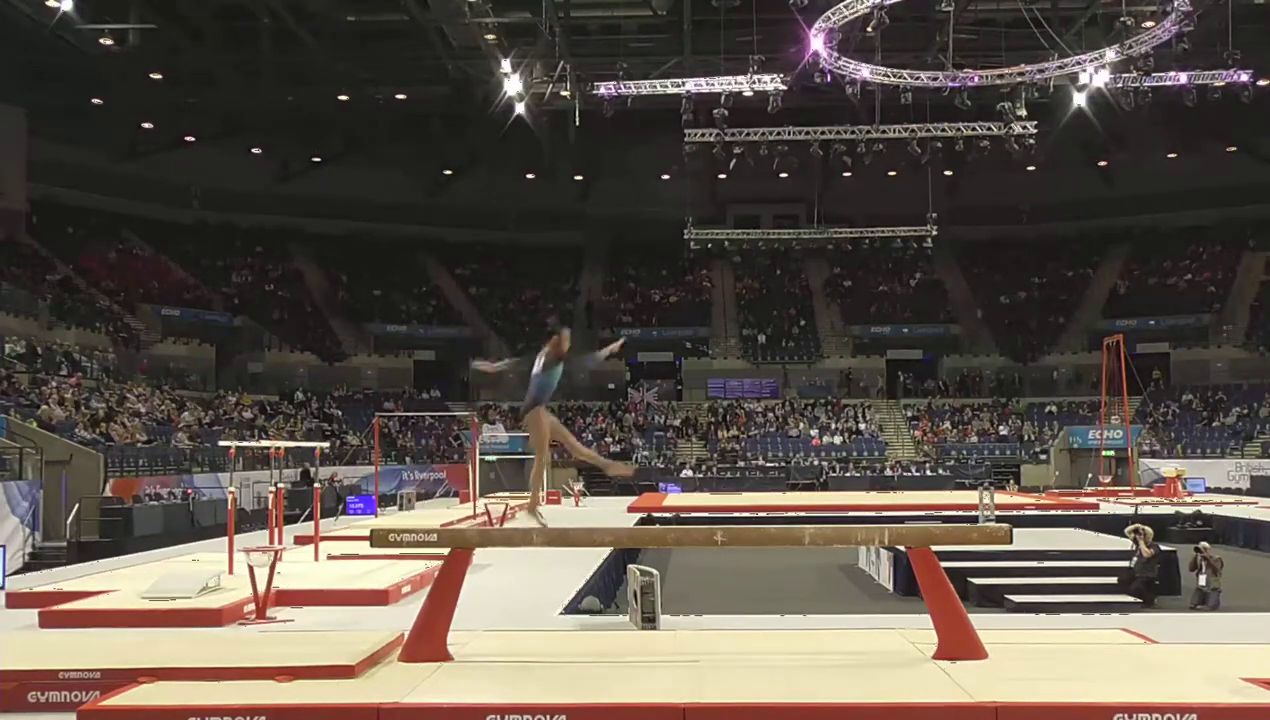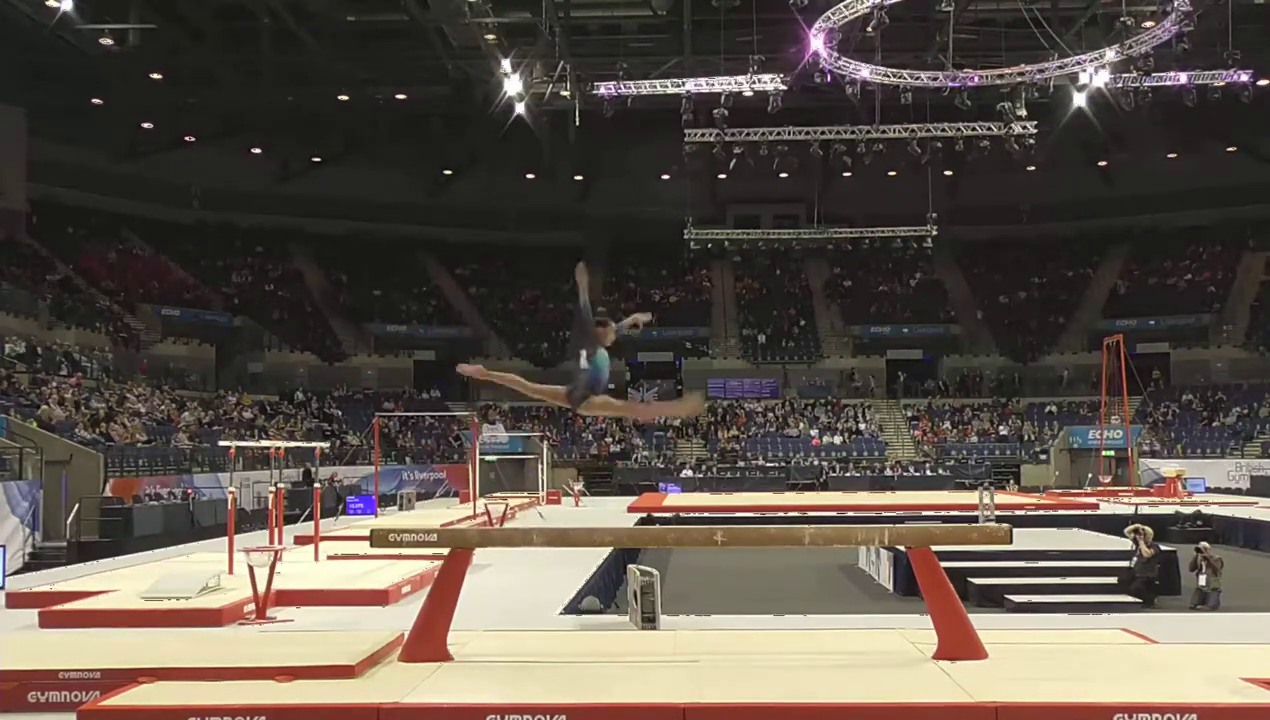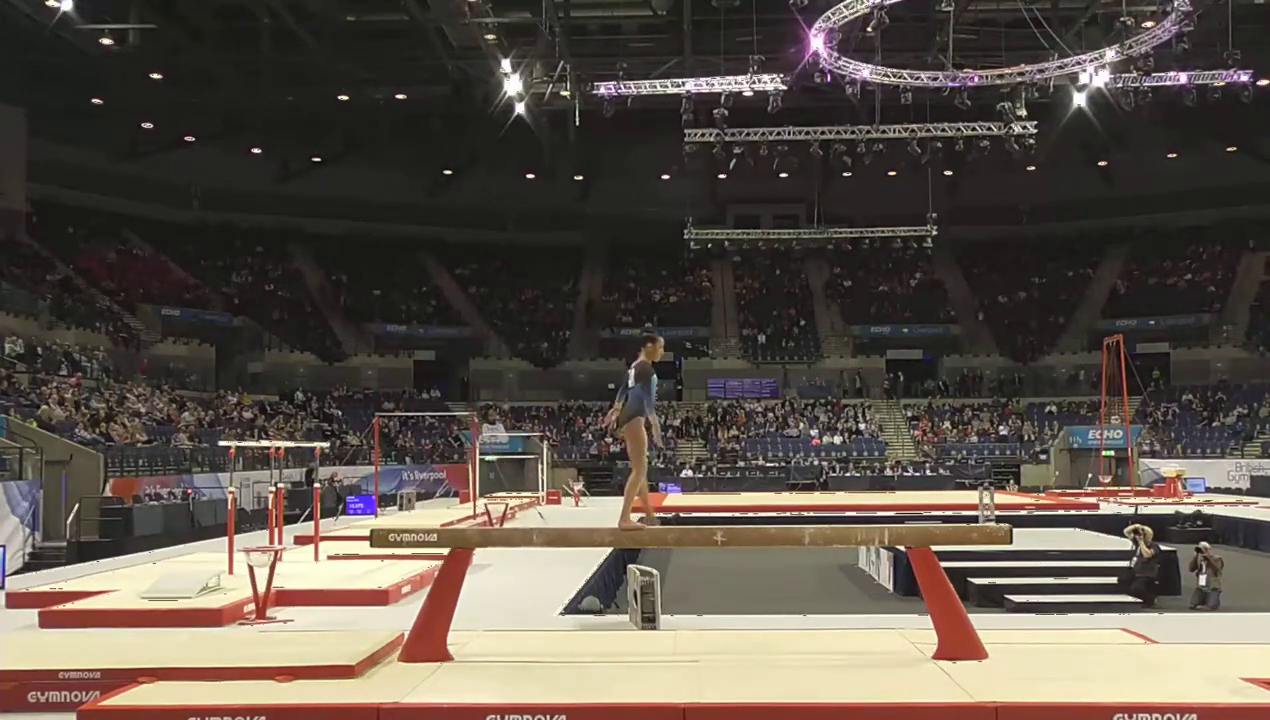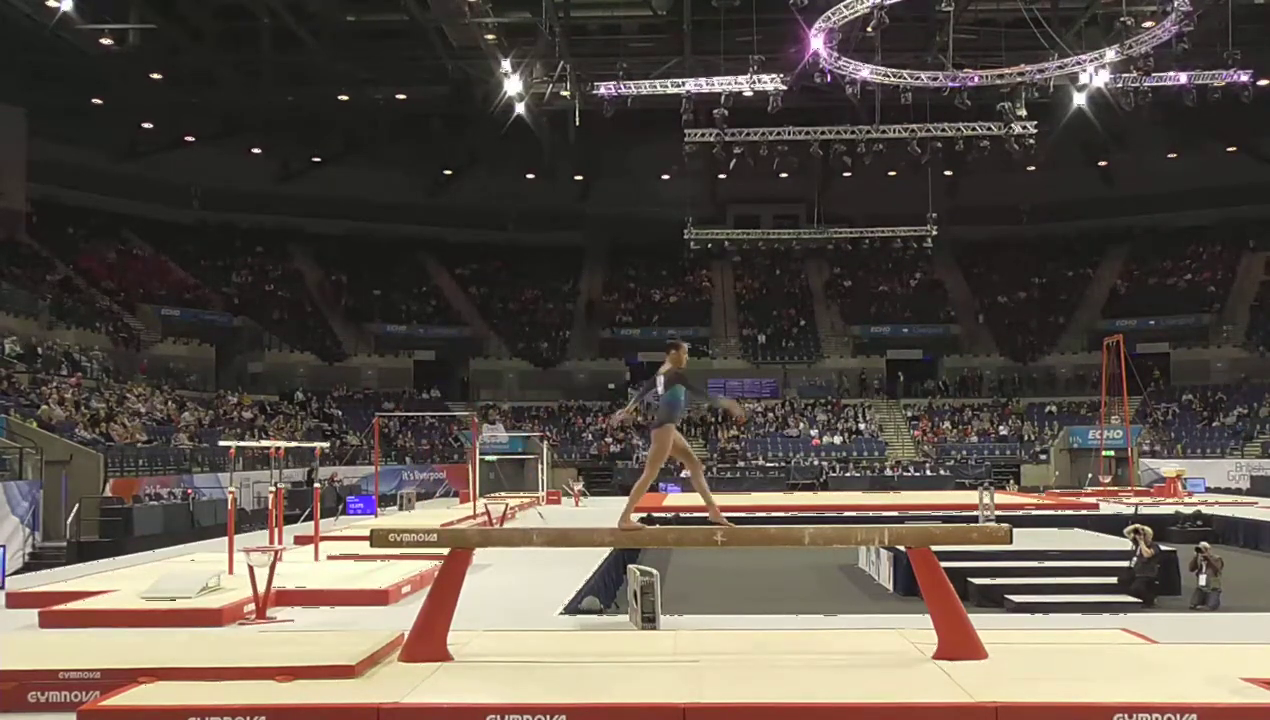
dt=0.4s
person 1, frame 1
left shoulder: (543, 354)
right shoulder: (555, 355)
left elbow: (517, 360)
right elbow: (586, 361)
left wrist: (494, 366)
right wrist: (609, 350)
left hip: (537, 409)
right hip: (536, 409)
left knee: (571, 442)
right knee: (542, 458)
left ankle: (608, 466)
right ankle: (532, 506)
person 1, frame 2
left shoulder: (595, 348)
right shoulder: (590, 343)
left elbow: (614, 330)
right elbow: (584, 321)
left wrist: (632, 320)
right wrist: (583, 286)
left hip: (574, 396)
right hip: (585, 399)
right knee: (628, 409)
person 1, frame 3
left shoulder: (635, 366)
right shoulder: (646, 367)
left elbow: (624, 389)
right elbow: (647, 396)
left wrist: (616, 408)
right wrist: (654, 421)
left hip: (628, 418)
right hip: (635, 419)
left knee: (639, 468)
right knee: (640, 469)
left ankle: (648, 514)
right ankle: (625, 519)
person 1, frame 4
left shoulder: (662, 373)
right shoulder: (675, 373)
left elbow: (643, 390)
right elbow: (698, 391)
left wrist: (627, 410)
right wrist: (727, 404)
left hip: (667, 427)
right hip: (664, 427)
left knee: (696, 466)
right knee: (650, 474)
left ankle: (713, 511)
right ankle: (625, 518)
